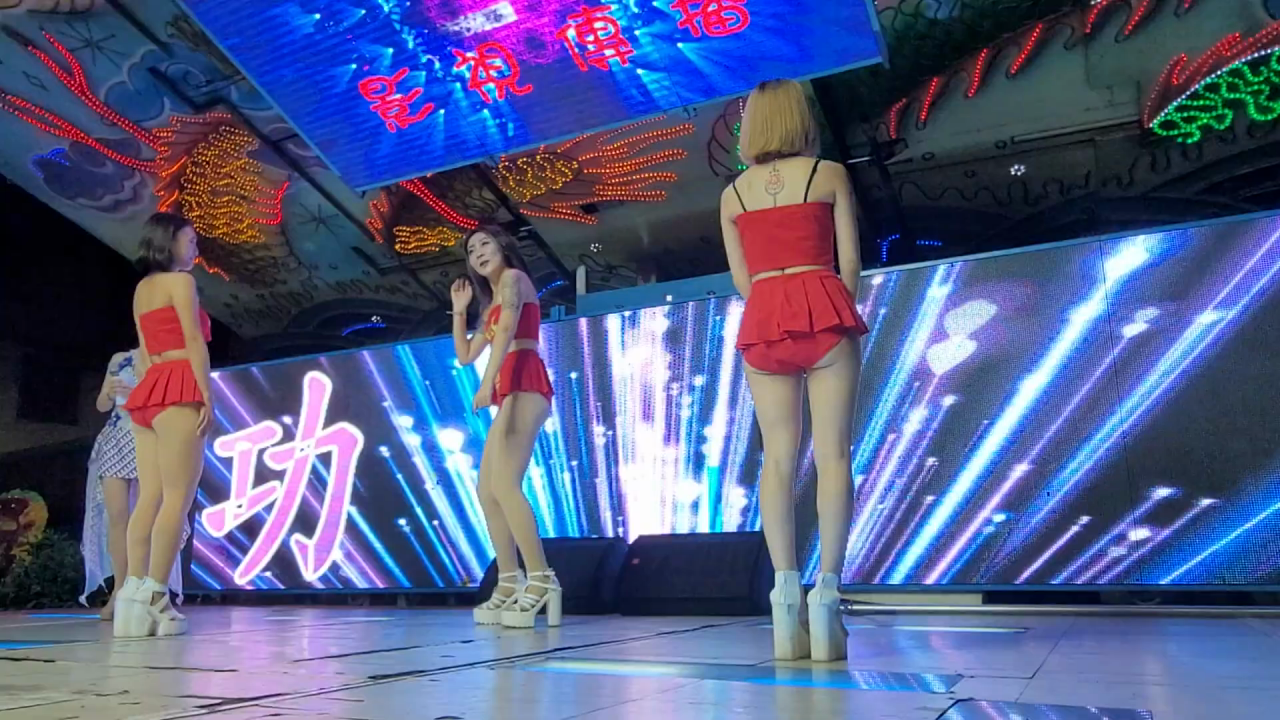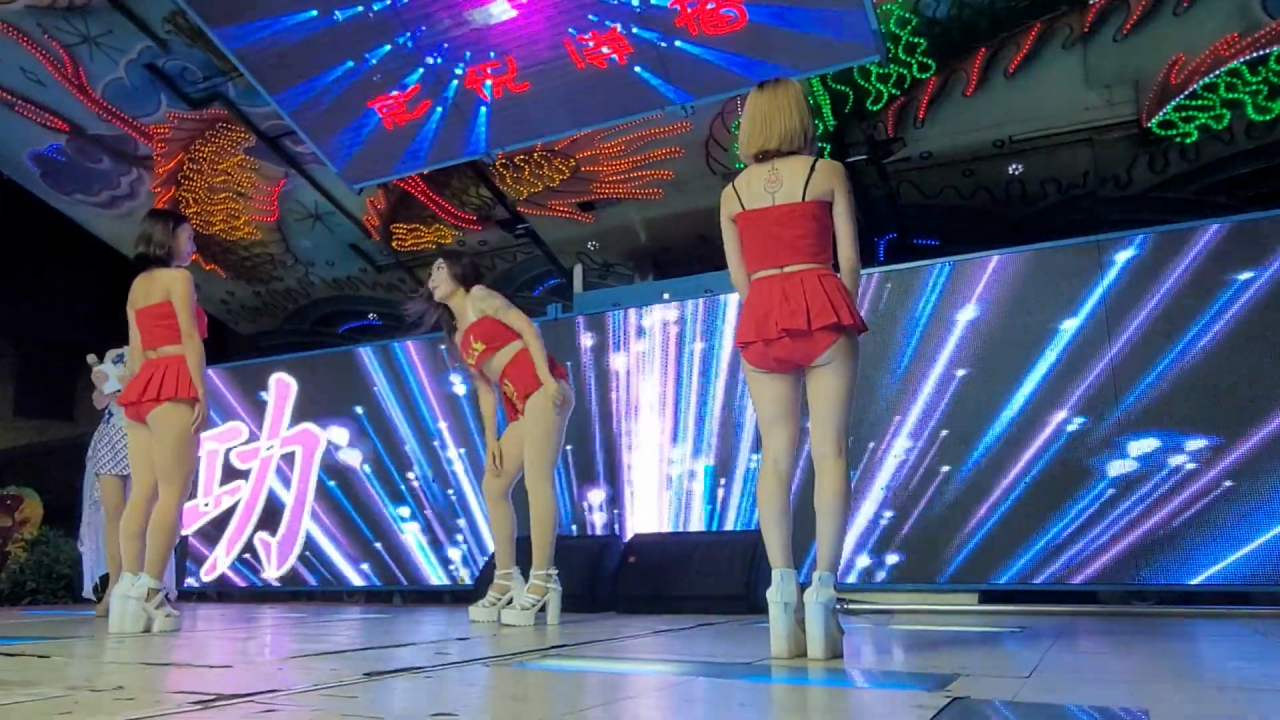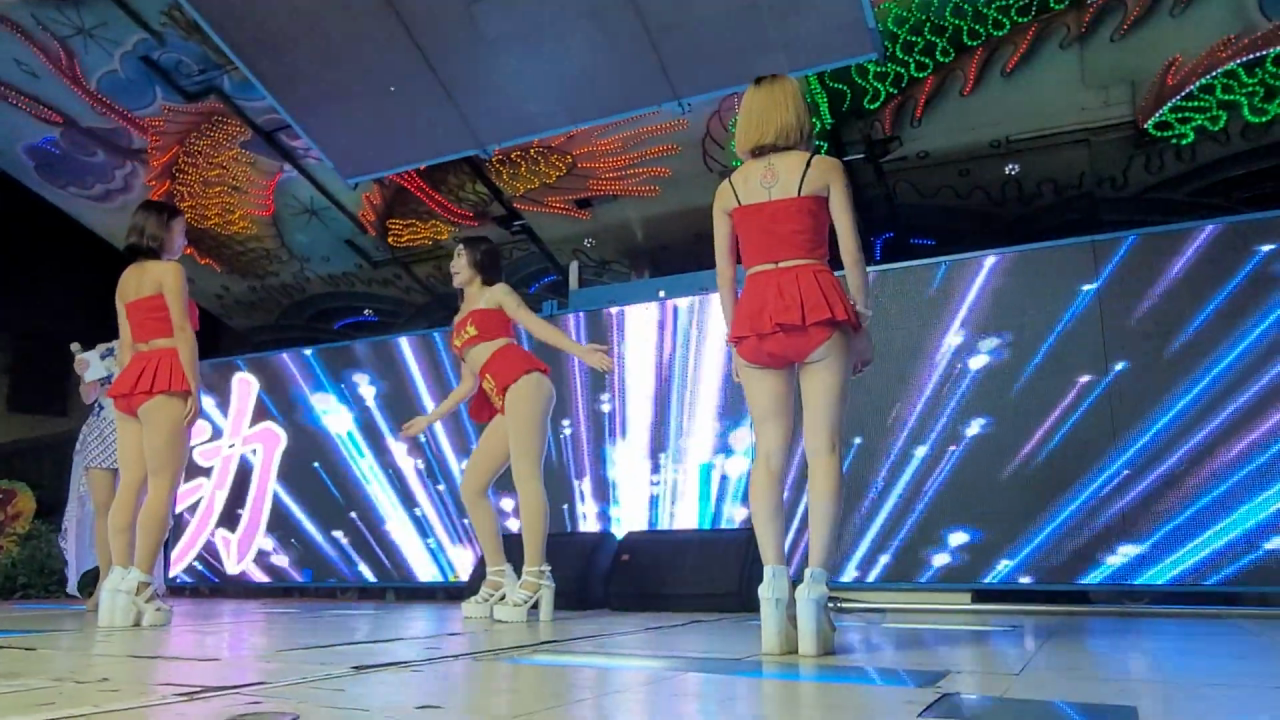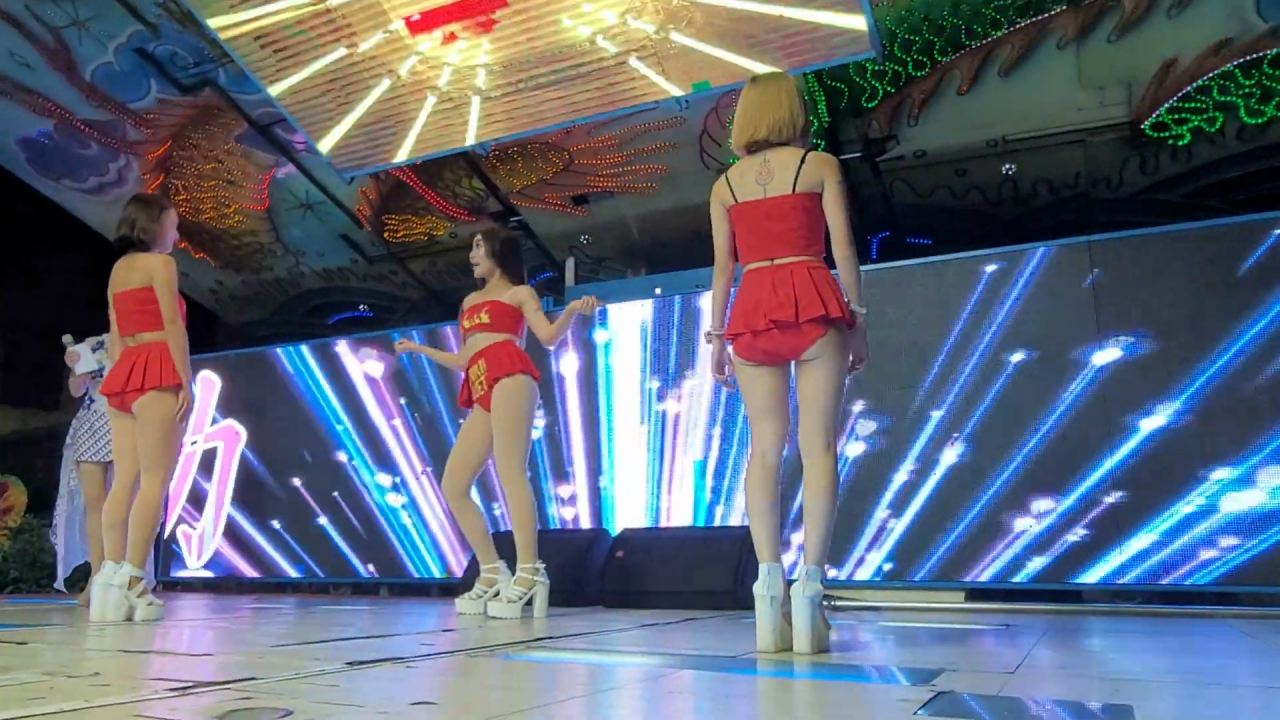
dt=0.4s
person 1, frame 1
left shoulder: (732, 193)
right shoulder: (829, 174)
left elbow: (741, 277)
right elbow: (849, 259)
left hip: (762, 321)
right hip: (823, 313)
left knee: (778, 458)
right knee: (832, 453)
left ankle: (786, 594)
right ankle: (826, 590)
person 1, frame 2
left shoulder: (732, 191)
right shoulder: (827, 172)
left elbow: (739, 275)
right elbow: (849, 260)
right wrist: (846, 322)
left hip: (761, 320)
right hip: (820, 309)
left knee: (776, 456)
right knee: (830, 451)
left ankle: (783, 591)
right ankle: (822, 588)
person 1, frame 3
left shoulder: (728, 188)
right shoulder: (825, 168)
left elbow: (724, 272)
right elbow: (852, 252)
left wrist: (735, 333)
right wrist: (861, 322)
left hip: (755, 314)
right hip: (816, 308)
left knee: (768, 452)
right knee: (822, 448)
left ankle: (774, 587)
right ankle: (815, 585)
person 1, frame 4
left shoulder: (726, 182)
right shoulder: (820, 165)
left elbow: (722, 264)
right elbow: (843, 247)
left wrist: (717, 335)
right wrist: (856, 319)
left hip: (753, 311)
right hip: (811, 303)
left knee: (765, 450)
right knee: (817, 447)
left ankle: (769, 586)
right ankle: (810, 584)
person 2, frame 1
left shoulder: (142, 288)
right shoulder: (180, 280)
left elbow: (145, 352)
right elbow: (194, 340)
left wrist: (146, 395)
right wrist: (207, 395)
left hip: (148, 393)
right hip: (178, 390)
left knee: (150, 497)
right knee: (177, 497)
left ankle: (135, 593)
right ankle: (152, 597)
person 2, frame 2
left shoulder: (137, 285)
right shoulder: (178, 277)
left elbow: (135, 349)
right elbow: (190, 336)
left wrist: (140, 390)
right wrist: (201, 393)
left hip: (141, 389)
right hip: (172, 385)
left knee: (143, 493)
right knee: (172, 492)
left ankle: (130, 588)
right ankle: (148, 593)
person 2, frame 3
left shoulder: (126, 277)
right shoulder: (170, 269)
left elbow: (125, 341)
right elbow: (183, 331)
left wrist: (131, 385)
right wrist: (194, 387)
left hip: (131, 382)
right hip: (164, 379)
left knee: (131, 485)
right knee: (162, 485)
left ankle: (120, 583)
right ankle: (138, 587)
person 2, frame 4
left shoulder: (118, 268)
right shoulder: (159, 262)
left elbow: (115, 333)
right elbow: (172, 324)
left wrist: (121, 375)
right wrist: (186, 380)
left hip: (123, 375)
right hip: (156, 372)
left knee: (125, 480)
right knee: (154, 480)
left ankle: (111, 577)
right ankle: (130, 582)
person 3, frame 1
left shoulder: (514, 277)
right shoulder: (492, 301)
left elbow: (507, 330)
right elbow: (465, 356)
left wrist: (486, 381)
right wrist: (460, 310)
left hip: (526, 388)
right hip: (511, 397)
left knee: (504, 485)
right knee: (486, 491)
left ankle: (541, 581)
right ankle: (510, 583)
person 3, frame 2
left shoulder: (480, 297)
right shoulder: (458, 337)
left elbow: (528, 328)
right elbow: (486, 390)
left wrist: (547, 374)
right wrist: (492, 439)
left hip: (543, 386)
right hip: (523, 402)
left knee: (537, 480)
right knee: (493, 486)
left ankle: (542, 581)
right ankle: (507, 581)
person 3, frame 3
left shoulder: (498, 293)
right shoulder: (459, 320)
left elbow: (537, 326)
right elbow: (469, 383)
left wrist: (579, 351)
right wrist: (431, 415)
left hip: (524, 381)
right hip: (502, 404)
left knee: (525, 475)
right knee: (471, 487)
left ankle: (535, 577)
right ankle: (500, 577)
person 3, frame 4
left shoulder: (519, 292)
right shoulder: (470, 300)
left elbow: (548, 335)
left wrist: (571, 312)
right wrist: (419, 348)
left hip: (510, 376)
right hip: (480, 393)
left knee: (510, 473)
right knee: (453, 487)
left ankle: (529, 573)
right ankle: (493, 573)
person 4, frame 1
right shoulder: (118, 359)
right elbow: (101, 405)
right wrist: (109, 392)
right hip: (115, 443)
right knee: (116, 516)
right ankle: (118, 590)
person 4, frame 2
right shoulder: (112, 357)
right elbow: (99, 403)
right wrist: (98, 385)
right hip: (111, 438)
right knee: (111, 513)
right ankle: (112, 586)
person 4, frame 3
right shoulder: (101, 351)
right elbow: (88, 397)
right wrist: (84, 376)
right hip: (100, 432)
right knee: (101, 507)
right ankle: (104, 581)
person 4, frame 4
right shoulder: (91, 344)
right elbow: (76, 390)
right wrist: (75, 368)
right hip: (91, 427)
right knee: (92, 501)
right ankle: (96, 575)
